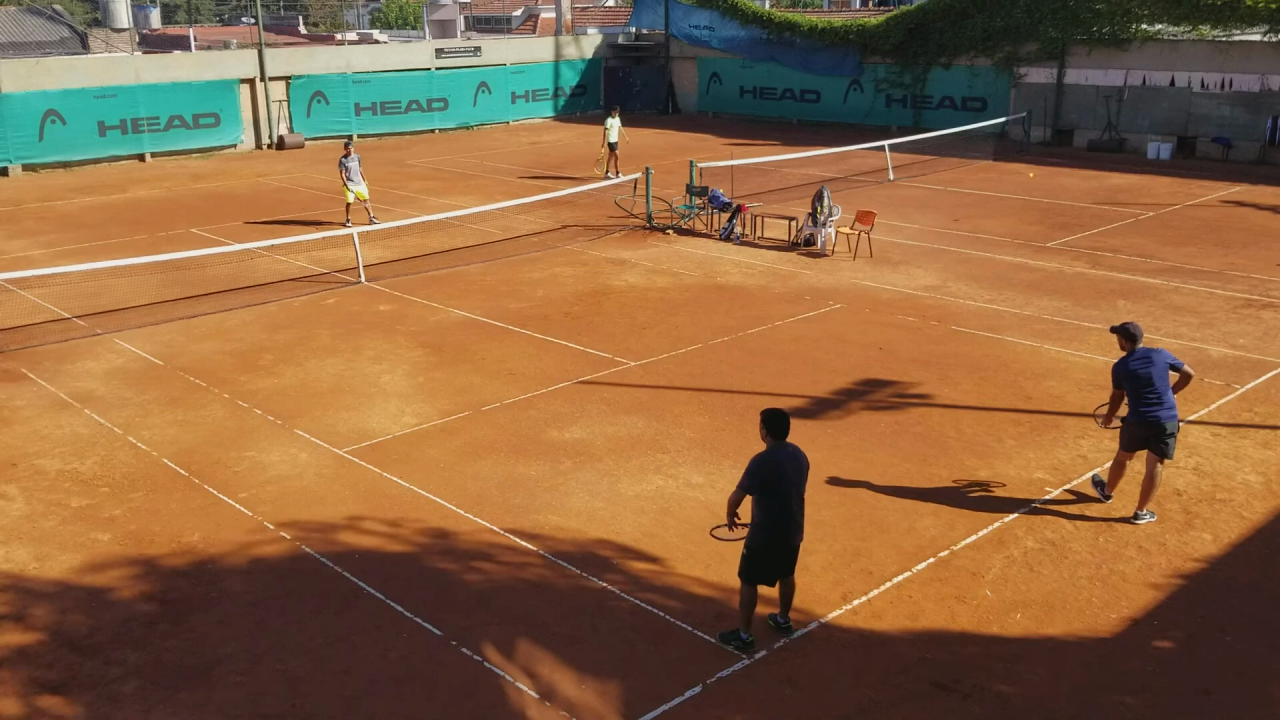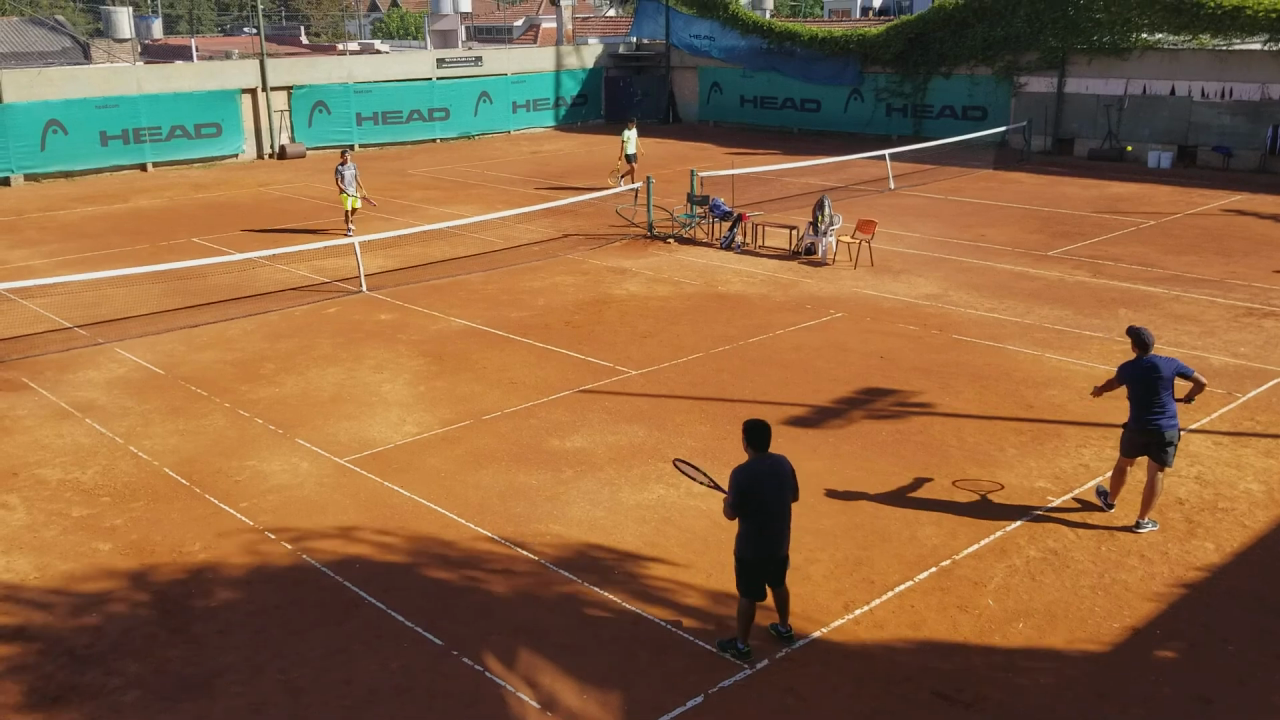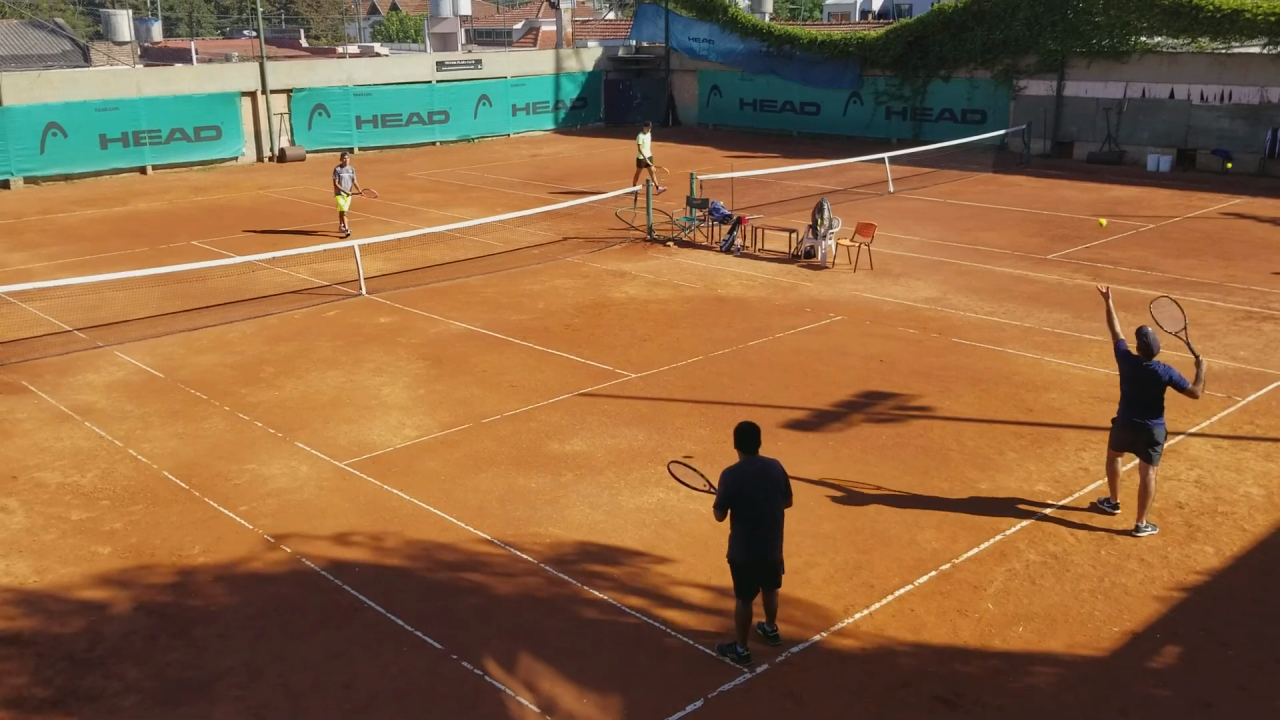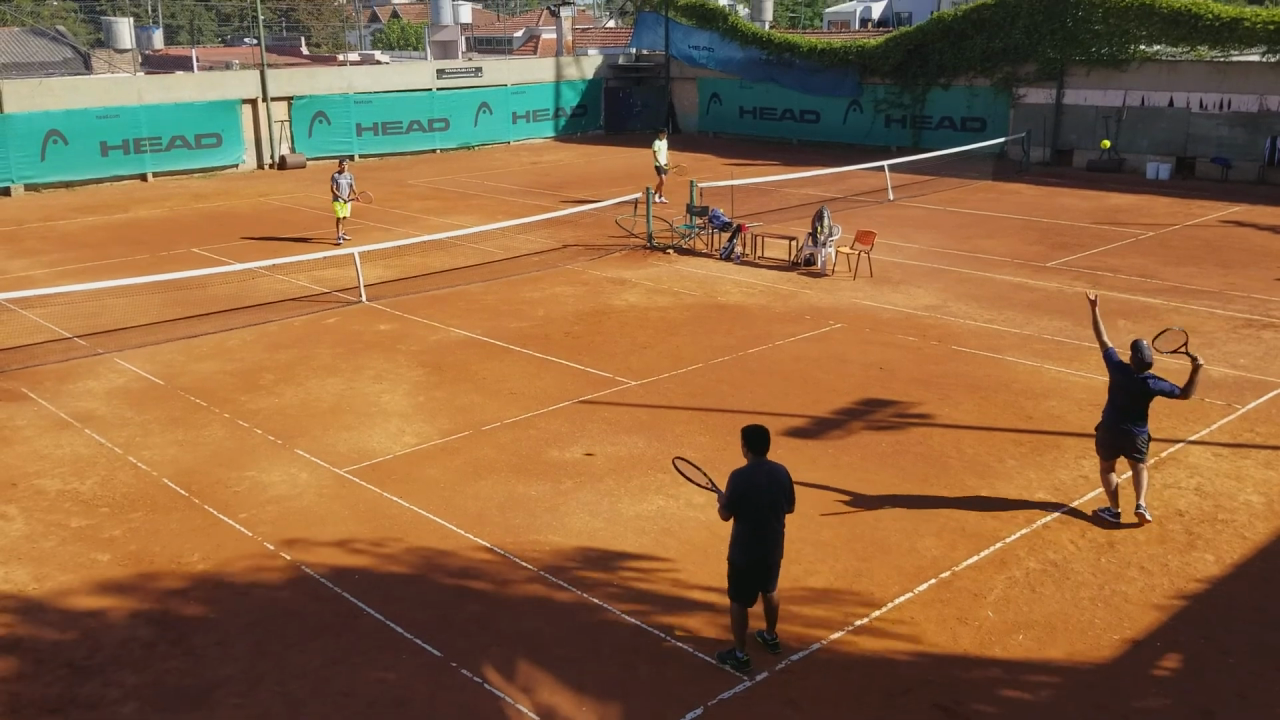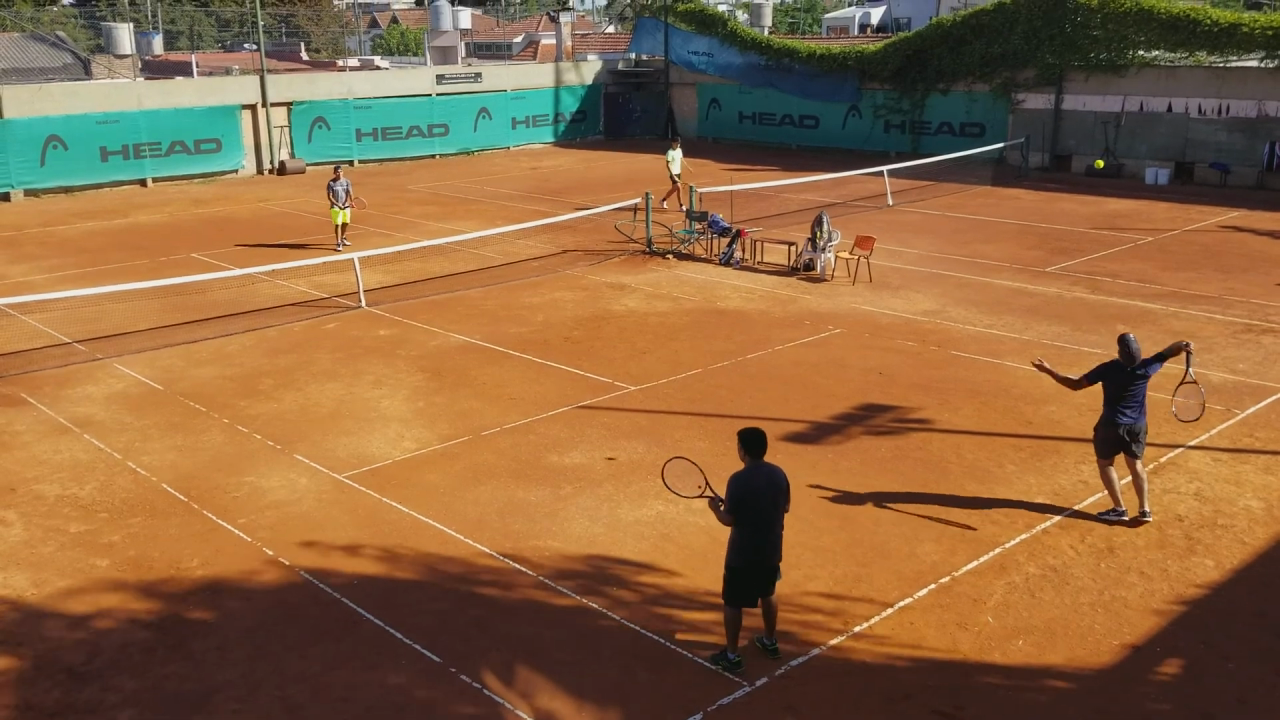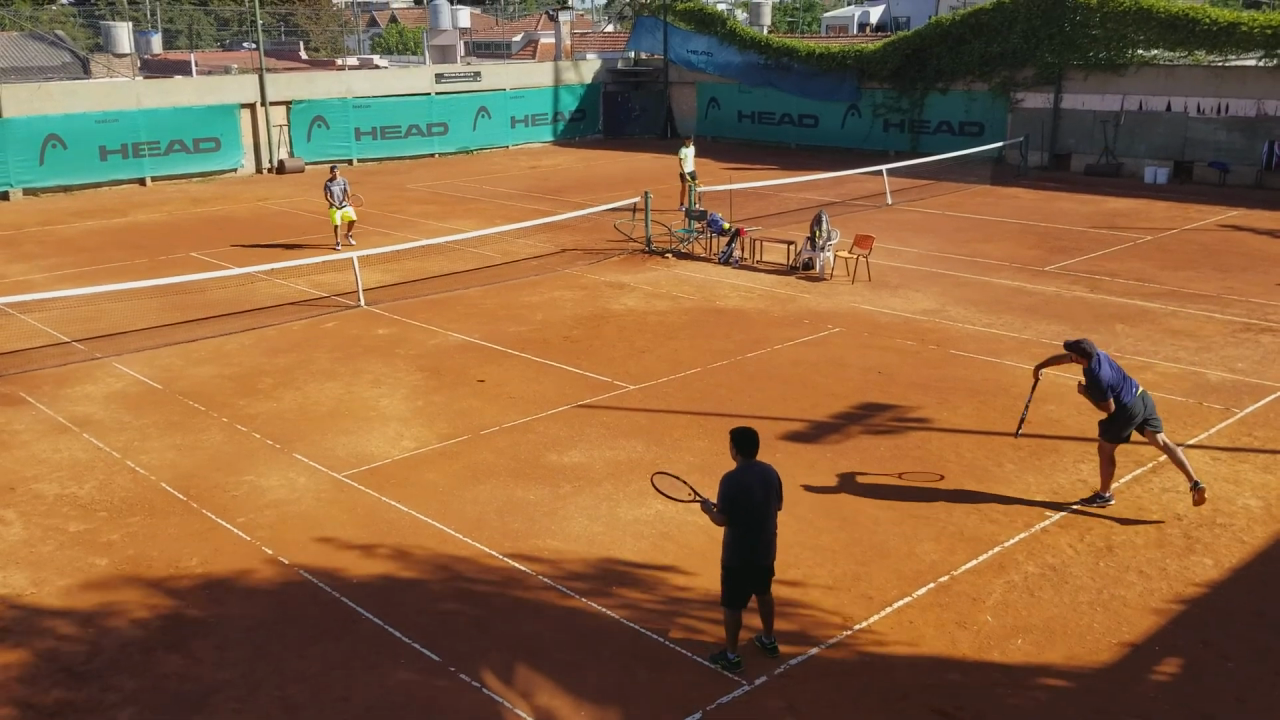
dt=0.3s
person 1, frame 1
left shoulder: (762, 461)
right shoulder: (799, 455)
left elbow: (737, 497)
left wrist: (730, 515)
left hip: (765, 535)
right hip: (793, 531)
left knee: (748, 581)
right knee: (786, 575)
left ankle: (743, 635)
right ankle: (783, 619)
person 1, frame 2
left shoulder: (741, 473)
right shoulder: (784, 464)
left elbow: (731, 514)
right elbow: (794, 496)
left wrist: (727, 502)
left hip: (751, 546)
right hip: (780, 541)
left knee: (748, 596)
right knee: (778, 584)
left ankle: (741, 645)
right ankle: (784, 628)
person 1, frame 3
left shoulder: (730, 475)
right shoulder: (776, 467)
left elbow: (719, 515)
right elbow: (787, 502)
left wrist: (720, 500)
left hip: (744, 548)
right hip: (772, 544)
left knee: (744, 598)
right knee: (770, 588)
left ankle: (741, 649)
right ankle: (771, 629)
person 1, frame 4
left shoulder: (739, 476)
right shoulder: (781, 472)
left elbow: (726, 515)
right elbow: (790, 508)
left wrist: (721, 500)
left hip: (744, 552)
right hip: (772, 548)
left knee: (738, 601)
right knee: (769, 592)
left ankle: (740, 655)
right ankle: (770, 636)
person 1, frame 5
left shoulder: (739, 480)
right shoulder: (778, 474)
left elbow: (728, 520)
right elbow: (785, 508)
left wrist: (715, 507)
left hip: (743, 554)
right hip: (771, 550)
left knee: (732, 603)
right knee: (768, 595)
left ankle: (732, 656)
right ankle: (770, 642)
person 1, frame 6
left shoulder: (731, 480)
right shoulder: (771, 473)
left elbow: (721, 520)
right elbow: (778, 506)
left wrist: (708, 509)
left hip: (738, 554)
right hip: (765, 549)
left knee: (732, 605)
right knee: (764, 594)
left ankle: (731, 656)
right ankle: (769, 640)
person 2, frame 1
left shoulder: (1120, 366)
right shoulder: (1161, 355)
left elbow: (1117, 397)
right elbow: (1189, 374)
left wrist: (1109, 416)
left hip: (1138, 421)
right hip: (1167, 420)
left knee: (1123, 457)
right knee: (1155, 466)
left ankle: (1107, 492)
right ankle: (1141, 511)
person 2, frame 2
left shoulder: (1127, 369)
right shoulder: (1169, 364)
left elbow: (1114, 383)
right elbow: (1202, 382)
left wrist: (1100, 390)
right wrist: (1189, 396)
left hip: (1137, 428)
right hip: (1166, 430)
left knee: (1124, 463)
right knee: (1156, 474)
left ankle: (1110, 501)
right ankle: (1143, 520)
person 2, frame 3
left shoulder: (1126, 361)
right shoulder: (1165, 372)
left elbow: (1115, 332)
right elbow: (1195, 393)
left wrist: (1108, 302)
right wrist: (1200, 368)
left hip: (1124, 425)
right hip: (1153, 429)
left knee: (1113, 456)
right knee: (1148, 474)
left ankle: (1113, 502)
right ankle: (1141, 523)
person 2, frame 4
left shoulder: (1118, 370)
right shoulder: (1154, 384)
left elbow: (1102, 340)
right elbow: (1187, 393)
left wrist: (1094, 309)
right wrist: (1197, 368)
left hip: (1110, 430)
right hip: (1136, 434)
left knee: (1107, 466)
right knee: (1139, 468)
left ankle: (1114, 510)
right ankle: (1141, 505)
person 2, frame 5
left shoulder: (1108, 369)
right shoulder: (1145, 368)
left elbow: (1075, 385)
right elbow: (1170, 351)
left wrist: (1048, 371)
right wrist: (1183, 346)
left hip: (1113, 426)
right hip: (1137, 426)
left knee: (1105, 463)
right knee: (1136, 465)
left ankle: (1119, 509)
right ankle: (1145, 509)
person 2, frame 6
left shoulder: (1098, 379)
right shoulder: (1096, 355)
left elbow: (1109, 409)
right elbow: (1064, 357)
left wrist: (1086, 393)
right wrist: (1041, 366)
left hip: (1129, 410)
right hip: (1142, 398)
left knee: (1105, 449)
right knee: (1163, 443)
left ankle: (1105, 494)
right ankle: (1194, 483)
